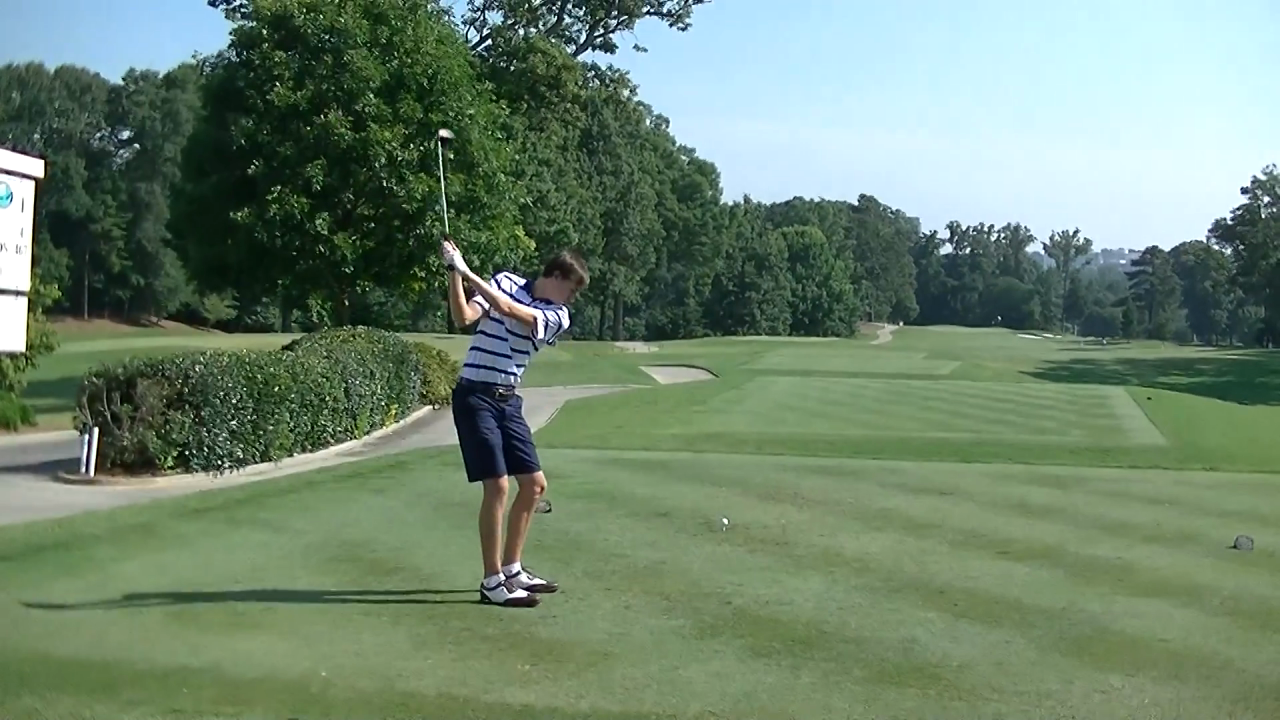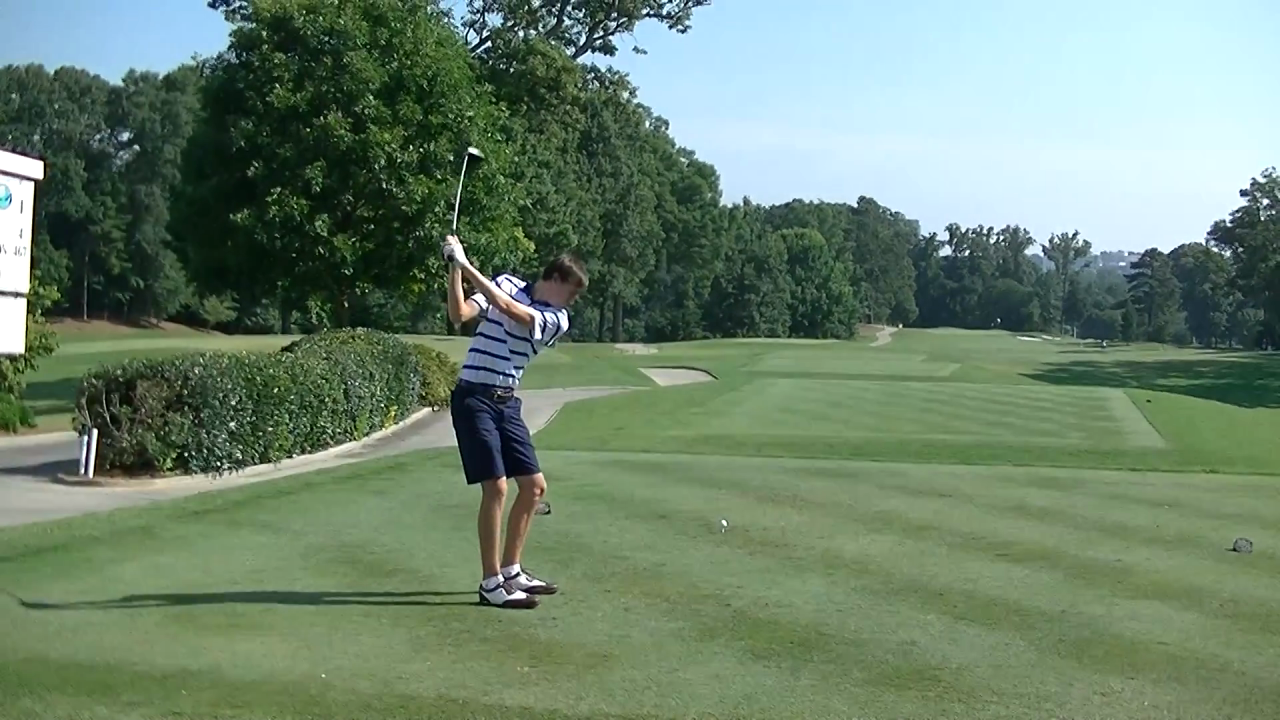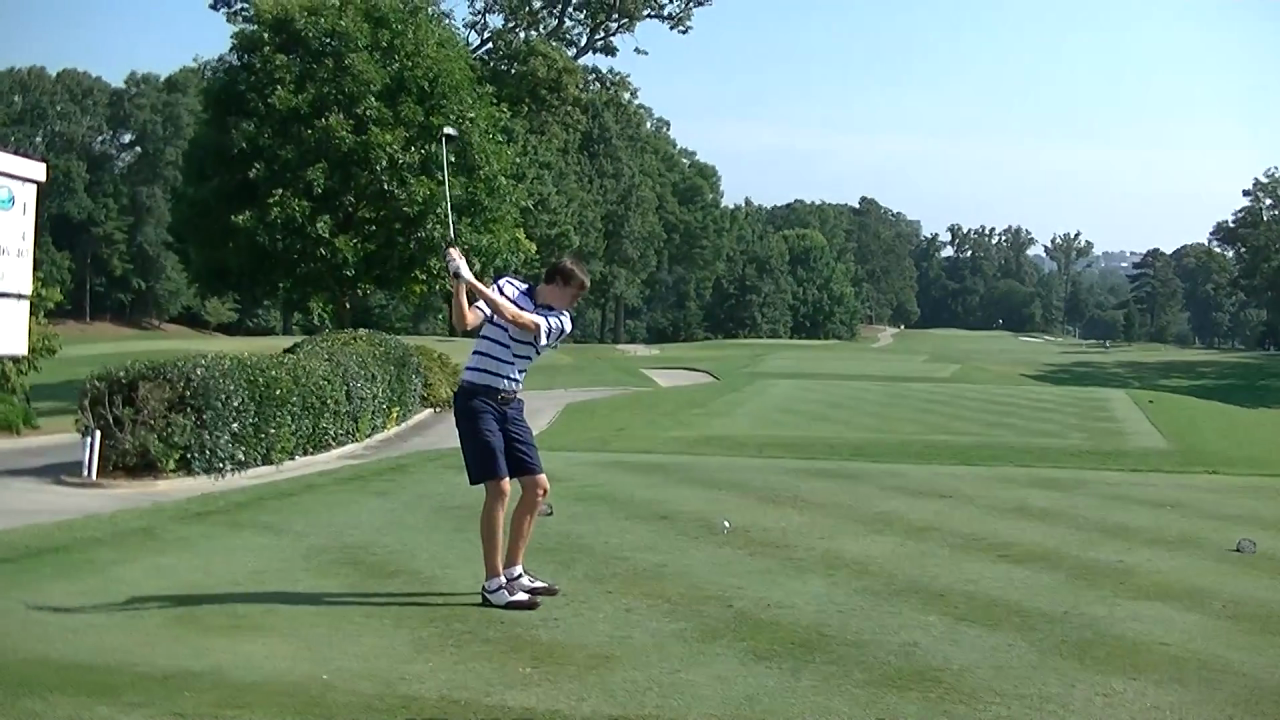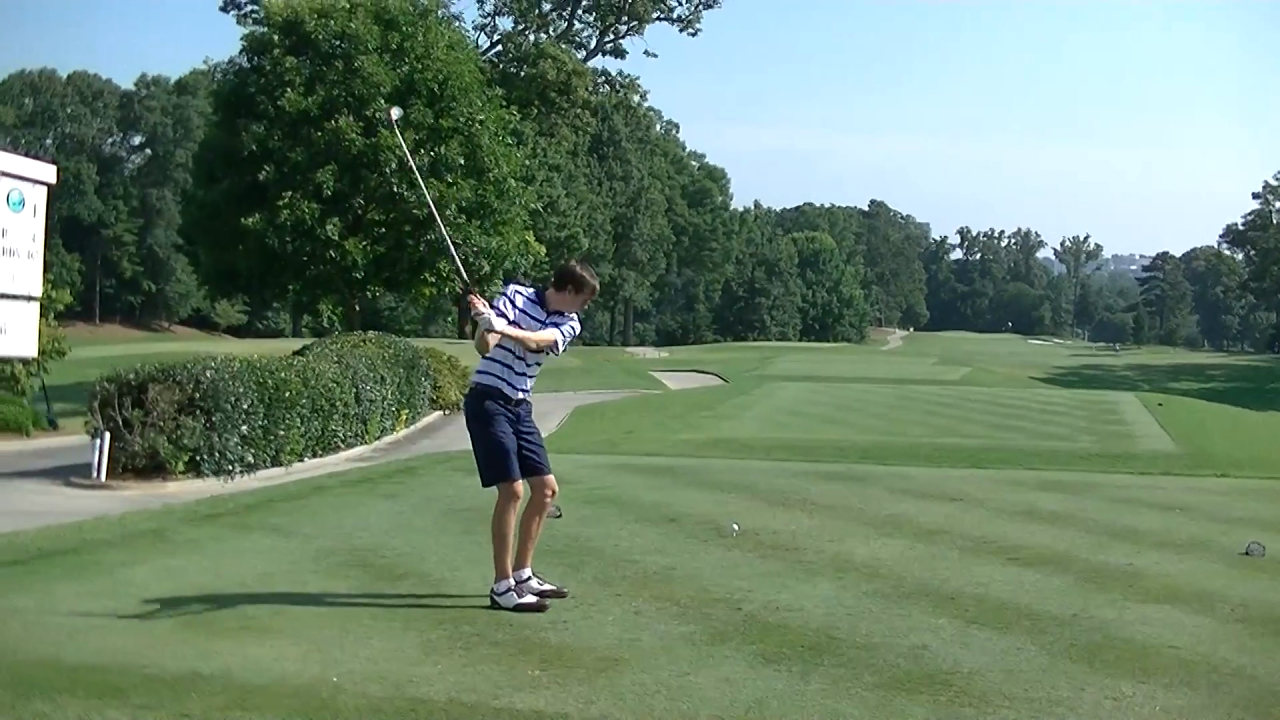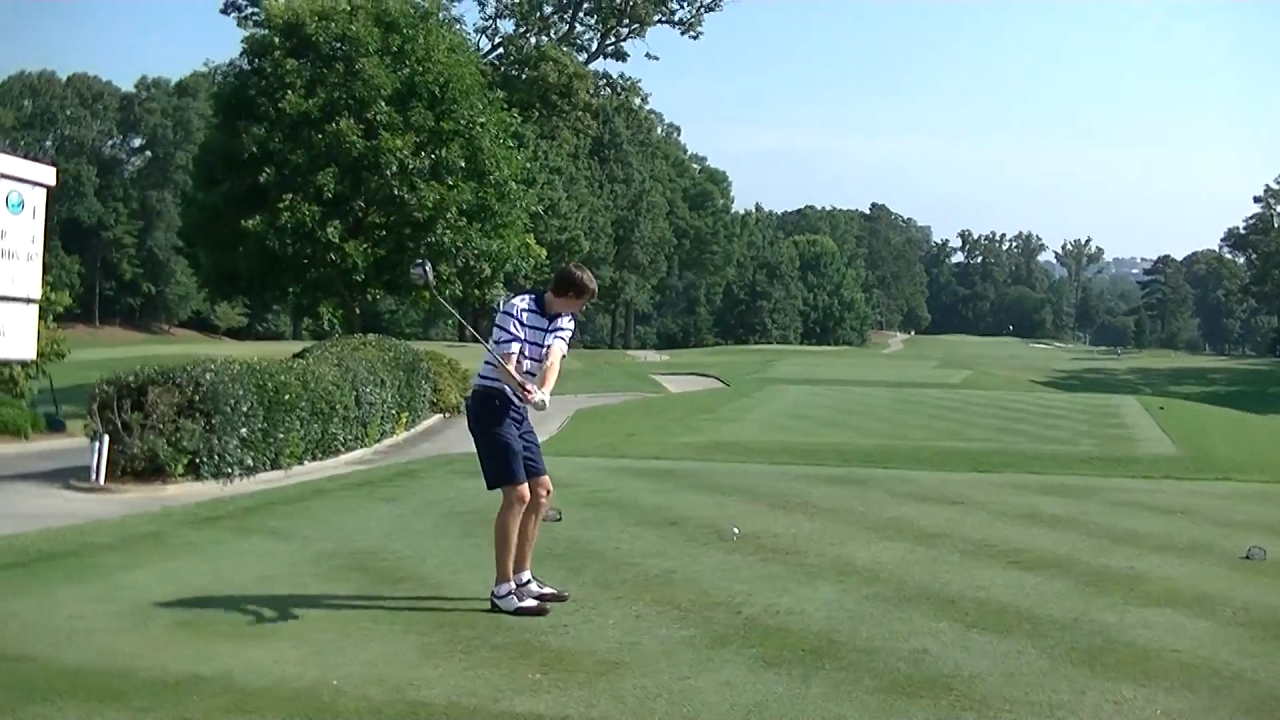
dt=0.1s
person 1, frame 1
left shoulder: (558, 318)
right shoulder: (505, 281)
left elbow: (511, 311)
right elbow: (463, 317)
left wrist: (468, 274)
right wrist: (455, 273)
left hip: (508, 401)
right hip: (474, 397)
left knee: (534, 484)
right knee: (497, 486)
person 1, frame 2
left shoulder: (557, 320)
right shoulder: (506, 283)
left elbow: (510, 309)
right elbow: (459, 315)
right wrist: (455, 268)
left hip: (506, 403)
right hip: (473, 398)
left knee: (534, 486)
right knee: (496, 487)
person 1, frame 3
left shoulder: (560, 323)
right shoulder: (507, 287)
left elbow: (514, 317)
right elbow: (463, 323)
left wrist: (471, 282)
right wrist: (458, 279)
left hip: (509, 404)
right hip: (476, 400)
left knee: (537, 487)
right knee: (499, 488)
person 1, frame 4
left shoulder: (569, 325)
right shoulder: (514, 295)
left elbow: (534, 341)
right elbow: (483, 346)
left wrist: (500, 327)
right wrist: (486, 325)
left hip: (519, 406)
right hip: (487, 402)
left knee: (545, 487)
right knee: (512, 490)
person 1, frame 5
left shoulder: (564, 323)
right shoulder: (518, 311)
left elbow: (552, 366)
right elbow: (504, 369)
left wrist: (539, 391)
right wrist: (522, 387)
left hip: (514, 409)
right hip: (491, 405)
left knee: (541, 490)
right knee: (518, 493)
